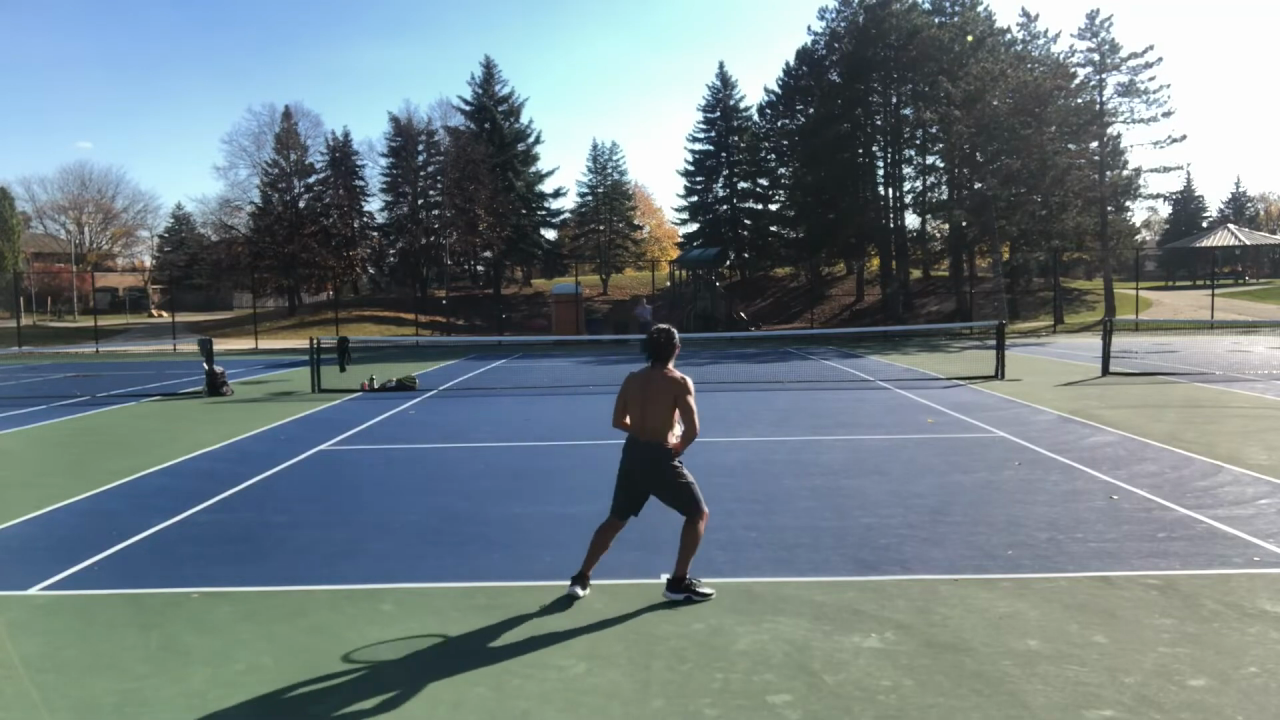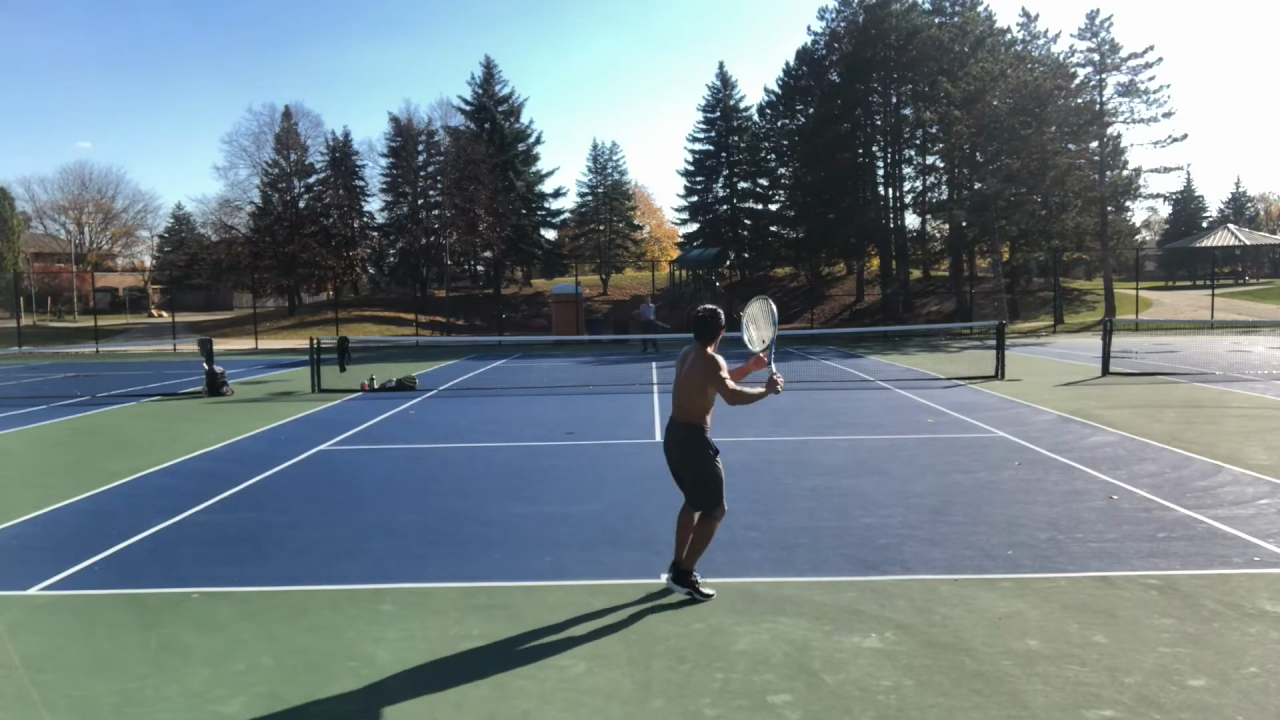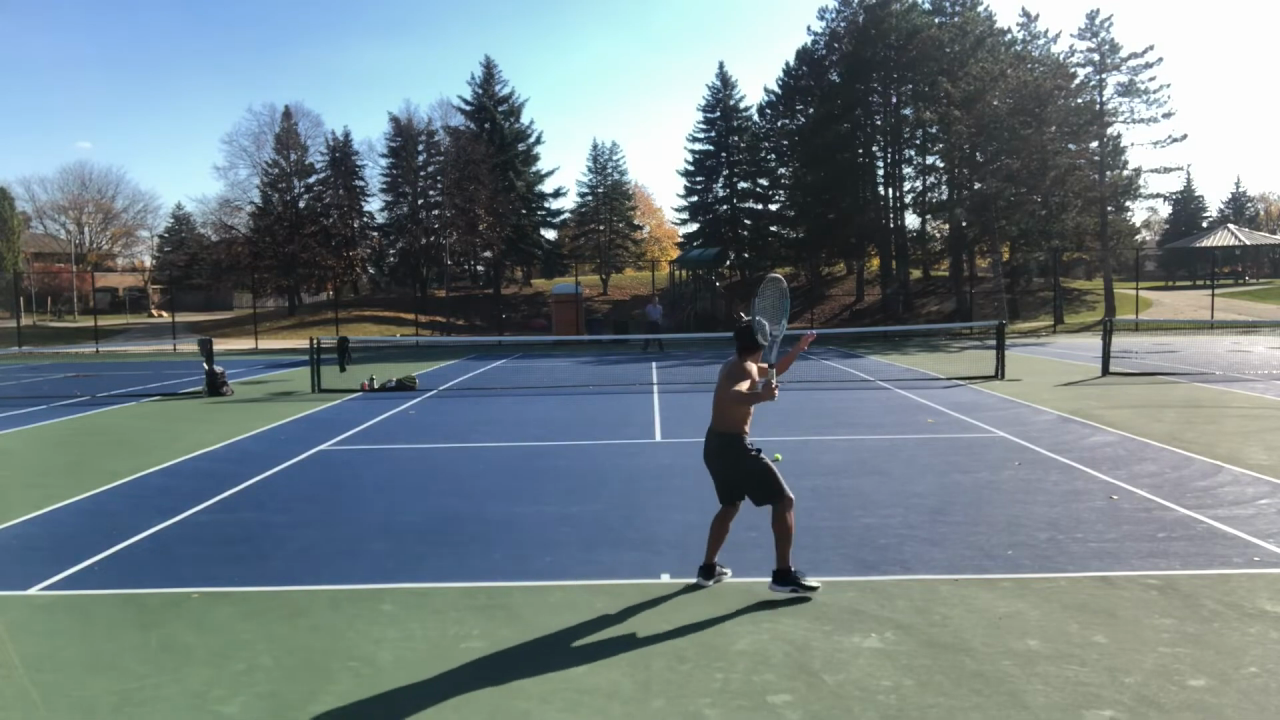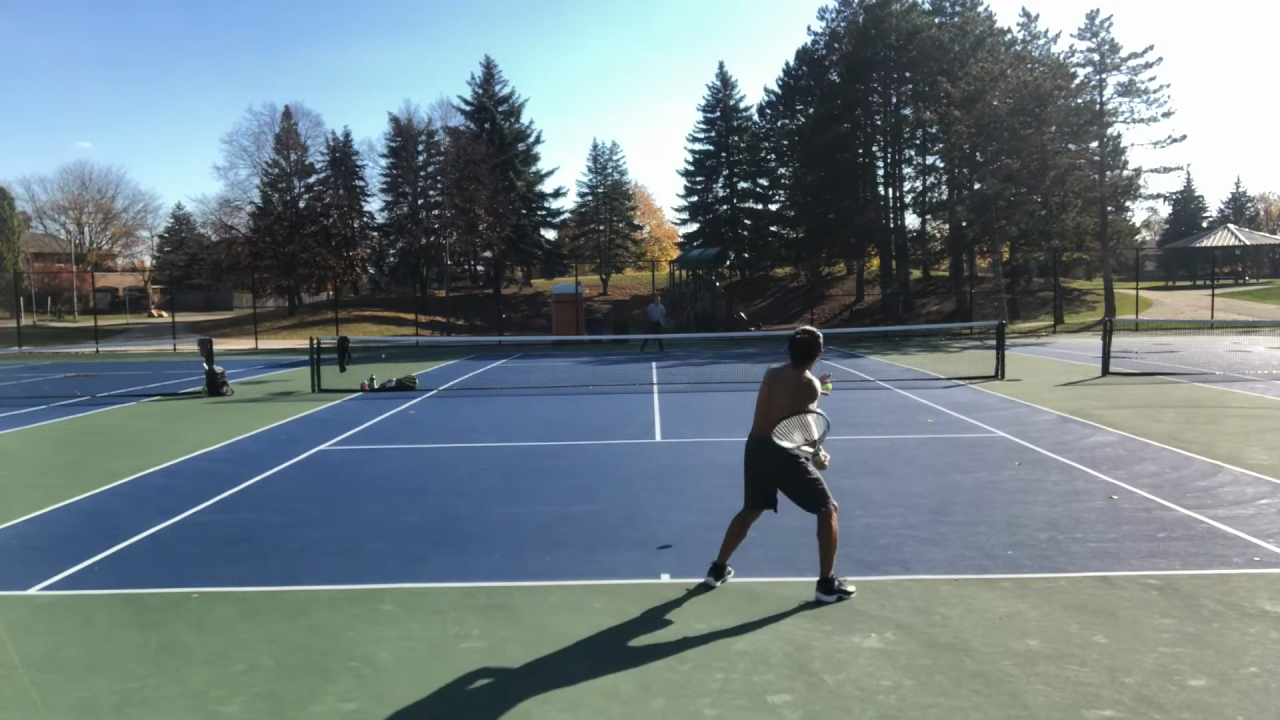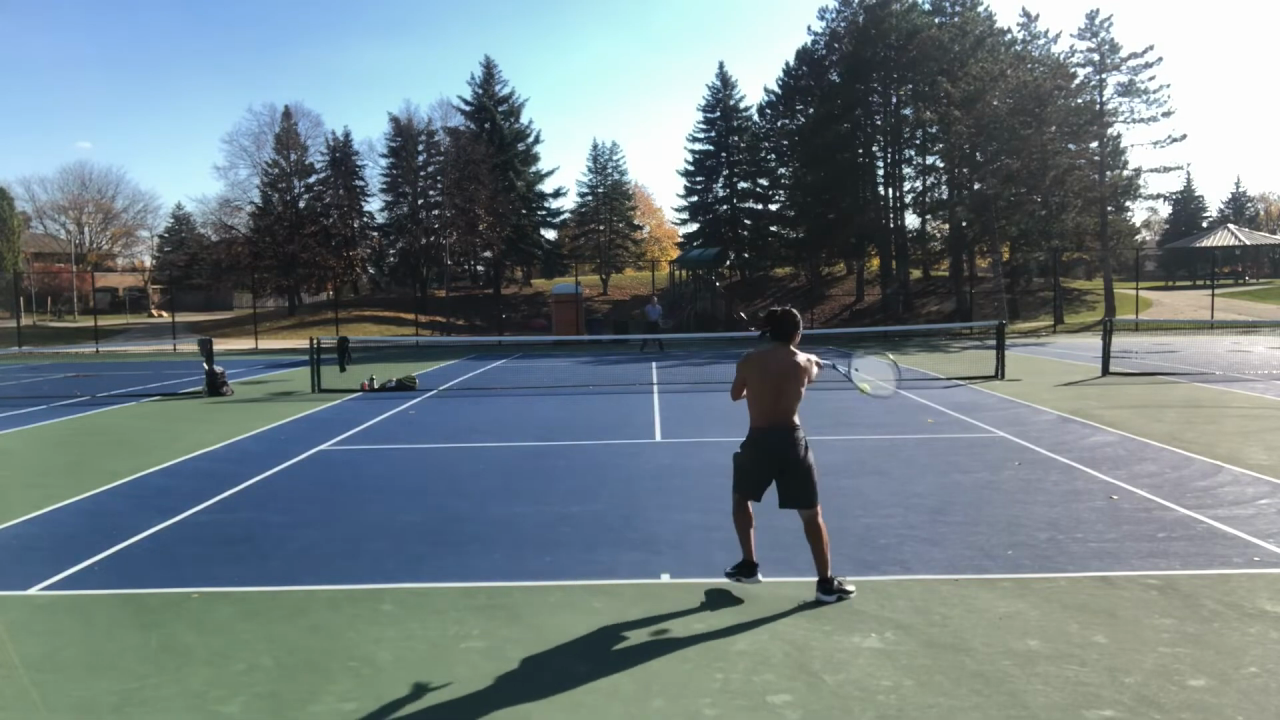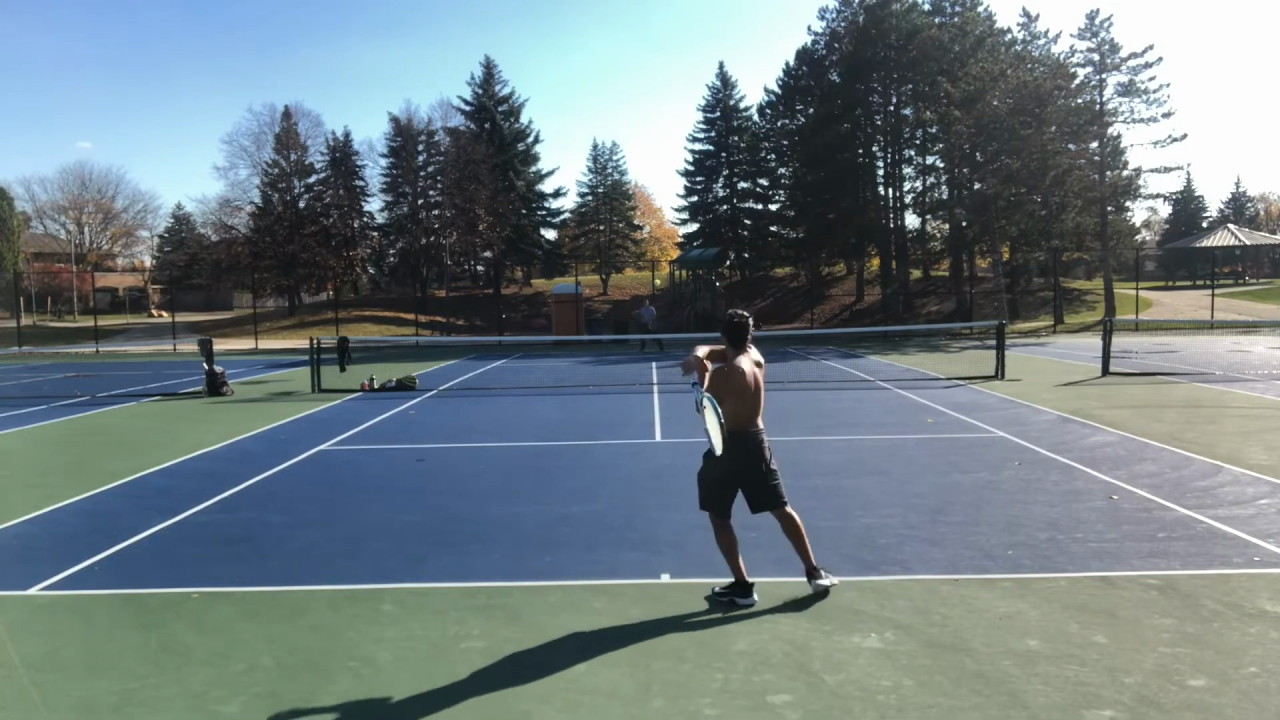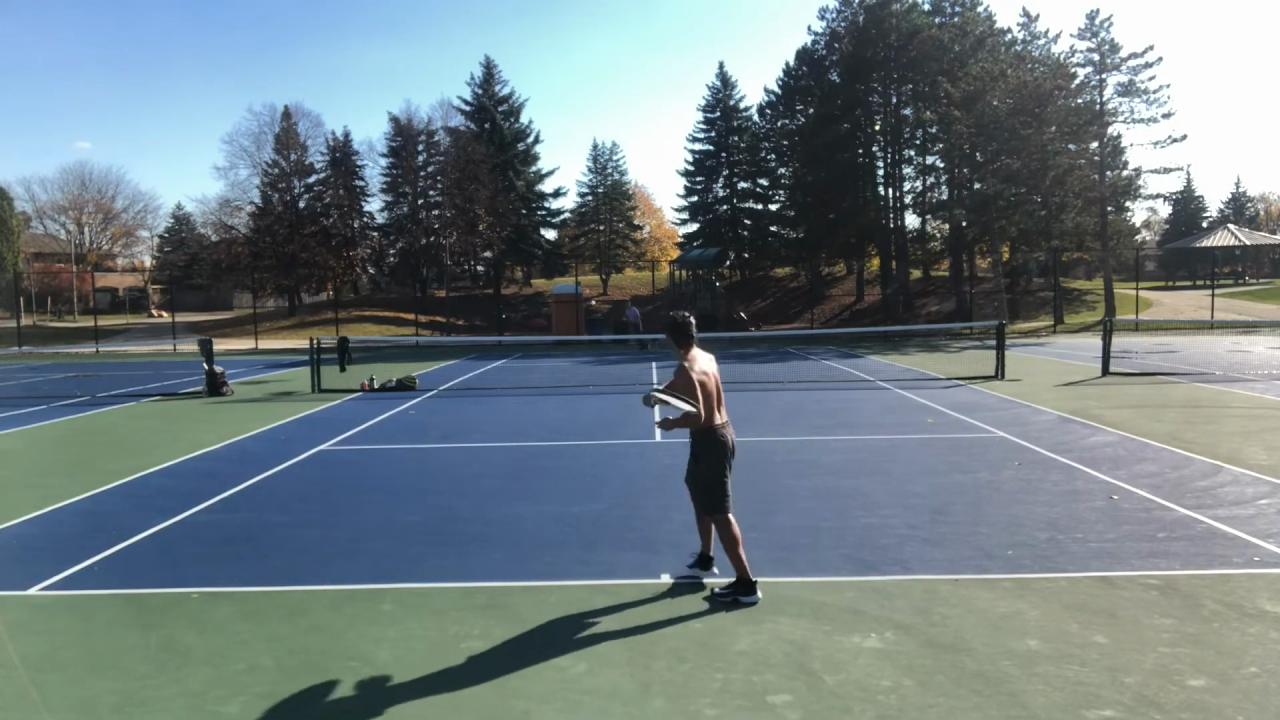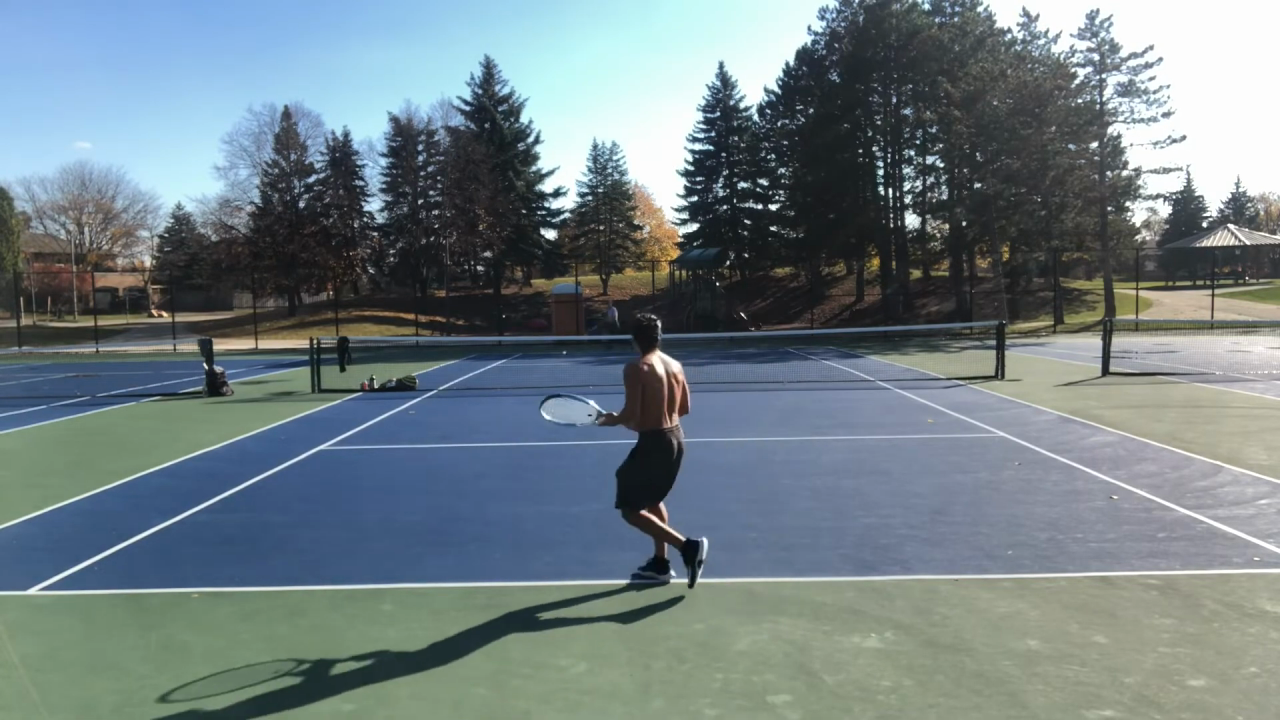
dt=0.3s
person 1, frame 1
left shoulder: (632, 379)
right shoulder: (680, 383)
left elbow: (619, 421)
right elbow: (692, 430)
right wrist: (678, 448)
left hip: (633, 454)
right hip: (661, 459)
left knee: (616, 519)
right knee: (698, 515)
left ankle: (582, 578)
right ankle: (679, 583)
person 1, frame 2
left shoulder: (688, 354)
right shoulder: (709, 359)
right elbow: (732, 396)
left wrist: (752, 365)
right wrist: (768, 389)
left hip: (674, 435)
right hip: (693, 439)
left knee: (693, 503)
right knee: (714, 512)
left ankle: (680, 569)
right ankle: (682, 575)
person 1, frame 3
left shoulder: (735, 364)
right shoulder: (746, 370)
left elbow: (772, 370)
right elbow: (731, 397)
left wrist: (797, 350)
right wrist: (760, 396)
left hip: (715, 444)
right hip: (733, 446)
left knee: (729, 506)
right knee: (784, 501)
left ankle: (708, 568)
right ankle: (784, 574)
person 1, frame 4
left shoulder: (772, 373)
right shoulder: (809, 384)
right wrist: (818, 455)
left hip: (755, 448)
right hip: (783, 454)
left knee: (751, 511)
right knee: (828, 510)
left ankle: (719, 568)
right ankle: (827, 584)
person 1, frame 5
left shoulder: (748, 361)
right shoulder: (804, 363)
left elbow: (735, 395)
left hip: (757, 441)
right hip: (789, 440)
left knee: (741, 498)
right knee: (810, 511)
left ankle: (748, 565)
right ankle: (826, 583)
person 1, frame 6
left shoulder: (728, 370)
right shoulder: (756, 357)
right elbow: (708, 352)
left wrist: (705, 377)
right wrist: (696, 359)
left hip: (732, 446)
right hip: (757, 442)
left knee: (718, 516)
right knee: (781, 508)
left ankle: (742, 587)
right ankle: (814, 571)
person 1, frame 7
left shoulder: (686, 369)
right shoulder: (707, 358)
left elbow: (696, 417)
left wrist: (671, 423)
left hip: (708, 441)
right hip: (725, 434)
left knee: (717, 513)
right knee: (715, 506)
left ankle: (746, 584)
right ankle: (706, 559)
person 1, frame 8
left shoulder: (635, 369)
right shoulder: (676, 366)
left elbow: (631, 414)
left wrist: (613, 420)
left hip: (653, 443)
right hip: (675, 439)
left knee: (632, 511)
right knee: (653, 501)
left ankle: (689, 546)
right ankle: (660, 563)
